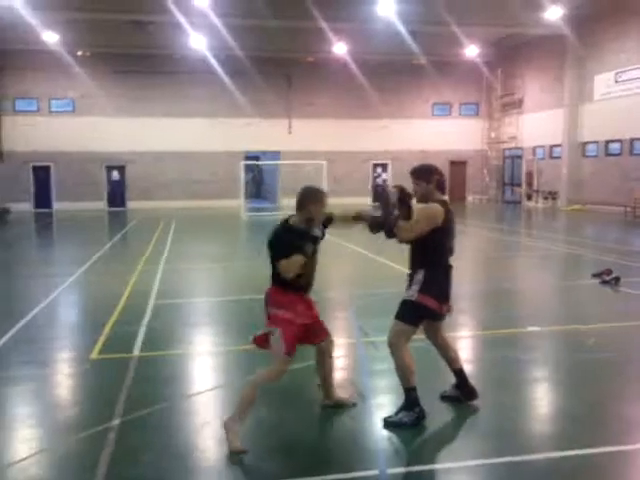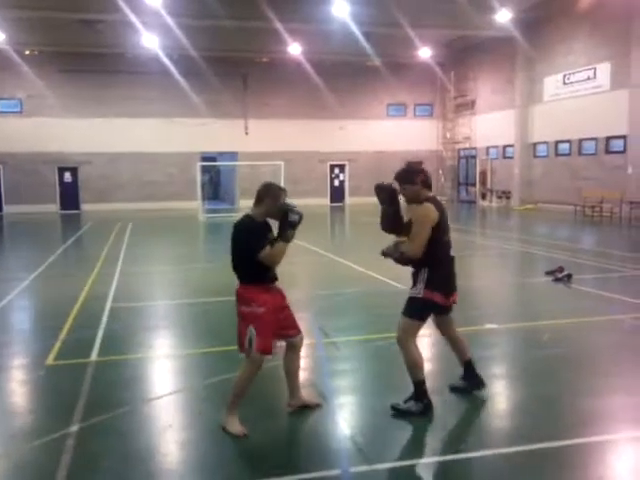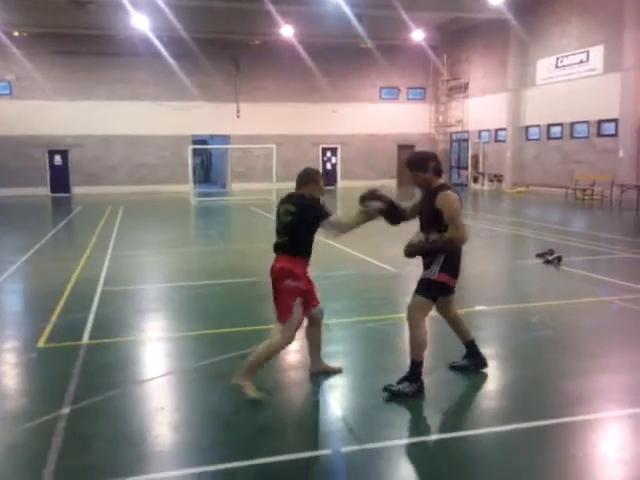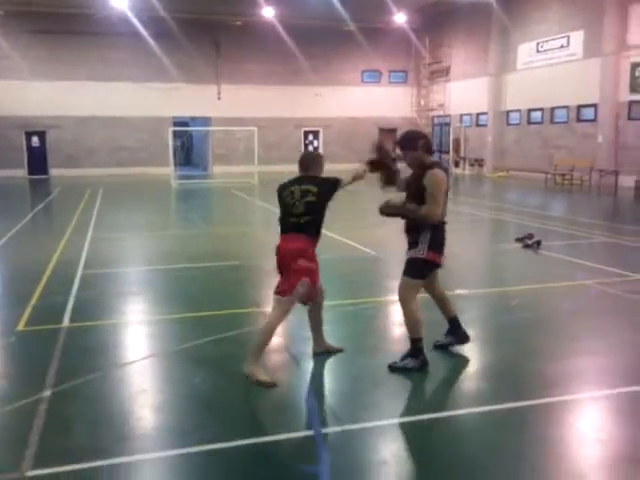
dt=0.7s
person 1, frame 1
left shoulder: (433, 209)
right shoulder: (438, 209)
left elbow: (402, 234)
right elbow: (411, 233)
left wrist: (389, 207)
right wrist: (403, 206)
left hip: (426, 282)
right hip: (436, 280)
left knee: (396, 340)
right knee: (436, 335)
left ankle: (413, 408)
right ankle: (464, 387)
person 1, frame 2
left shoulder: (424, 209)
right shoulder: (430, 206)
left elbow: (413, 251)
right elbow: (398, 229)
left wrist: (392, 251)
right wrist: (389, 203)
left hip: (430, 279)
right hip: (442, 275)
left knee: (404, 336)
right knee: (446, 328)
left ankle: (421, 399)
right ankle: (472, 377)
person 1, frame 3
left shoulder: (446, 196)
right shoulder: (429, 194)
left elbow: (459, 236)
right elbow: (404, 215)
left wrist: (423, 244)
right wrist: (384, 201)
left hip: (443, 262)
right hip: (438, 261)
left knee: (415, 314)
right knee: (447, 310)
left ankle: (414, 379)
right ankle: (474, 356)
person 1, frame 4
left shoulder: (435, 174)
right shoulder: (422, 170)
left elbow: (434, 214)
right elbow: (406, 187)
left wrist: (398, 209)
left hip: (427, 240)
right hip: (423, 238)
left knee: (406, 294)
right knee: (432, 286)
left ankle: (417, 355)
right ankle: (457, 331)
person 2, frame 1
left shoulder: (308, 225)
right shoulder: (282, 234)
left elbow: (335, 219)
right elbow: (286, 272)
left wrist: (358, 217)
right wrist: (308, 245)
left hip: (301, 299)
right hip: (283, 302)
left knee: (325, 344)
right knee: (278, 367)
left ankle: (329, 396)
right ankle: (234, 422)
person 2, frame 2
left shoulder: (263, 224)
right shoulder: (245, 228)
left elbow: (275, 252)
right elbow: (272, 259)
left wrist: (286, 228)
right wrist: (287, 229)
left hip: (271, 291)
right hip: (253, 297)
left knee: (295, 341)
right knee: (254, 362)
left ankle: (295, 397)
right ankle: (230, 415)
person 2, frame 3
left shoulder: (287, 203)
right shoulder: (308, 204)
right elbow: (338, 227)
right wrist: (364, 216)
left hip: (292, 268)
right hip: (290, 271)
left knee: (316, 315)
right knee: (286, 334)
left ankle: (316, 363)
right ankle: (244, 376)
person 2, frame 4
left shoulder: (284, 188)
right shoulder: (321, 184)
right elbow: (351, 178)
right wrist: (361, 171)
left hip: (286, 246)
right hip: (302, 250)
left knee: (316, 295)
right knee: (281, 309)
left ankle: (319, 343)
right ankle: (252, 363)
